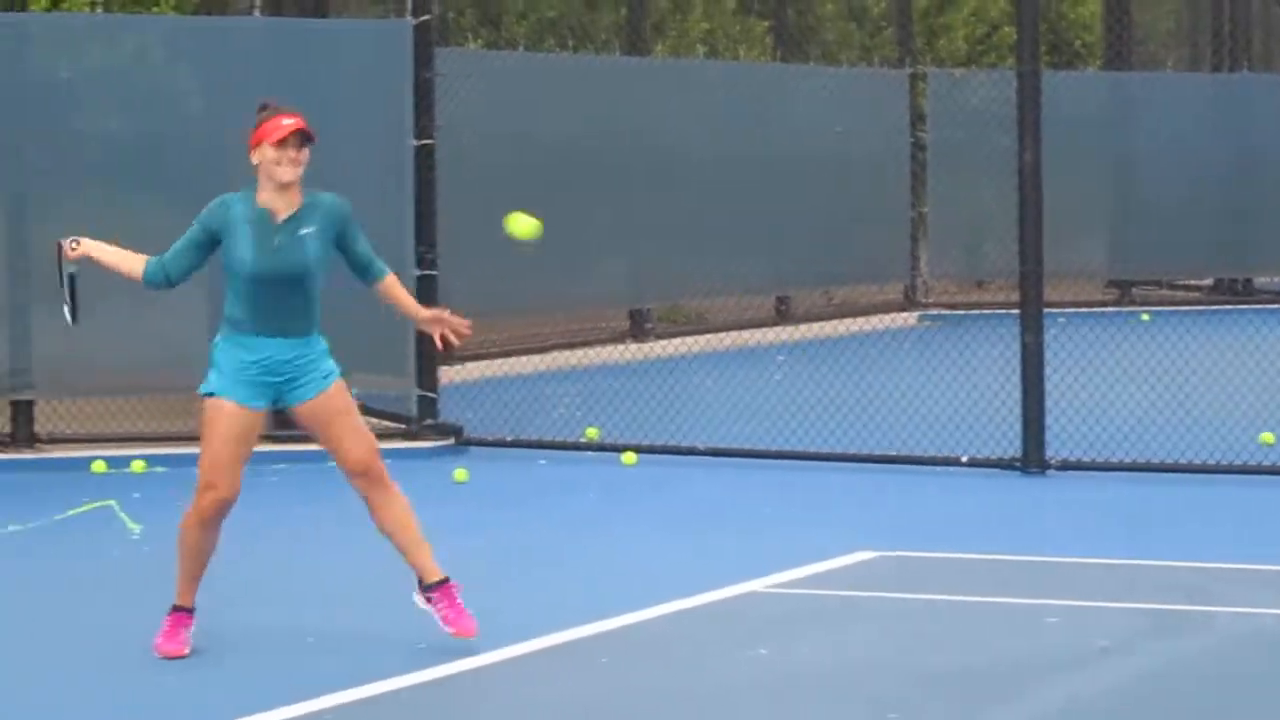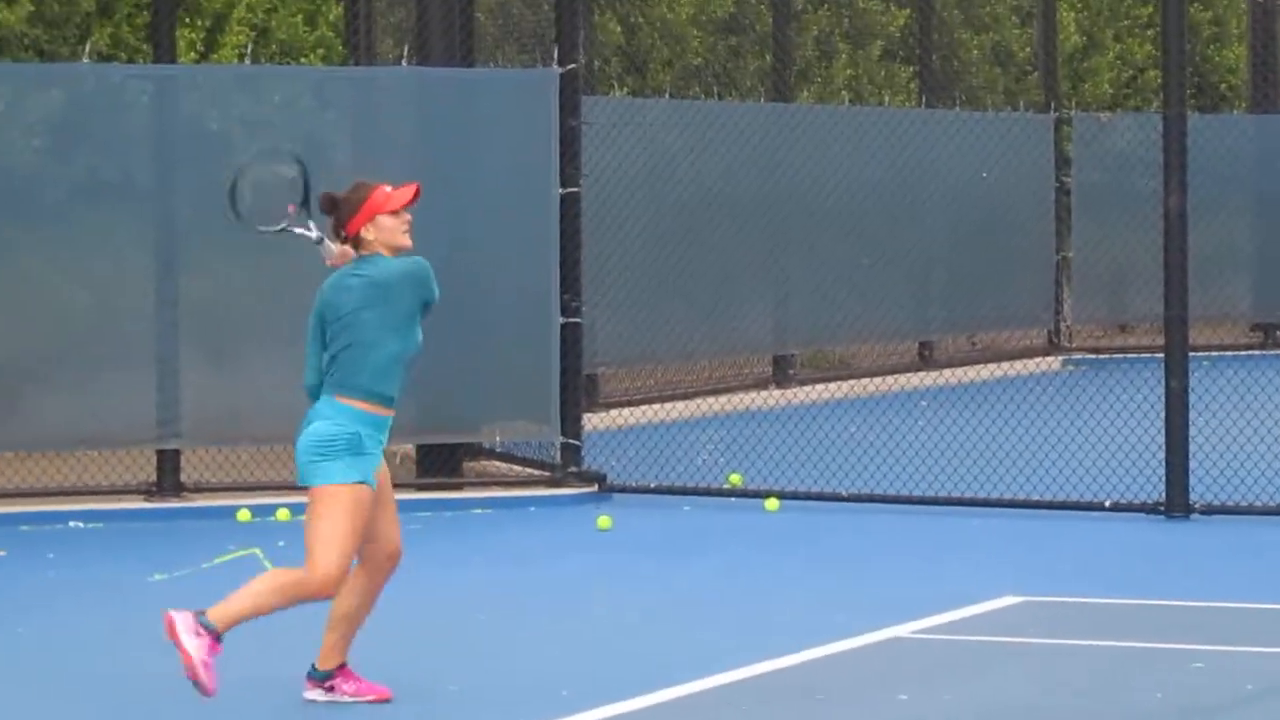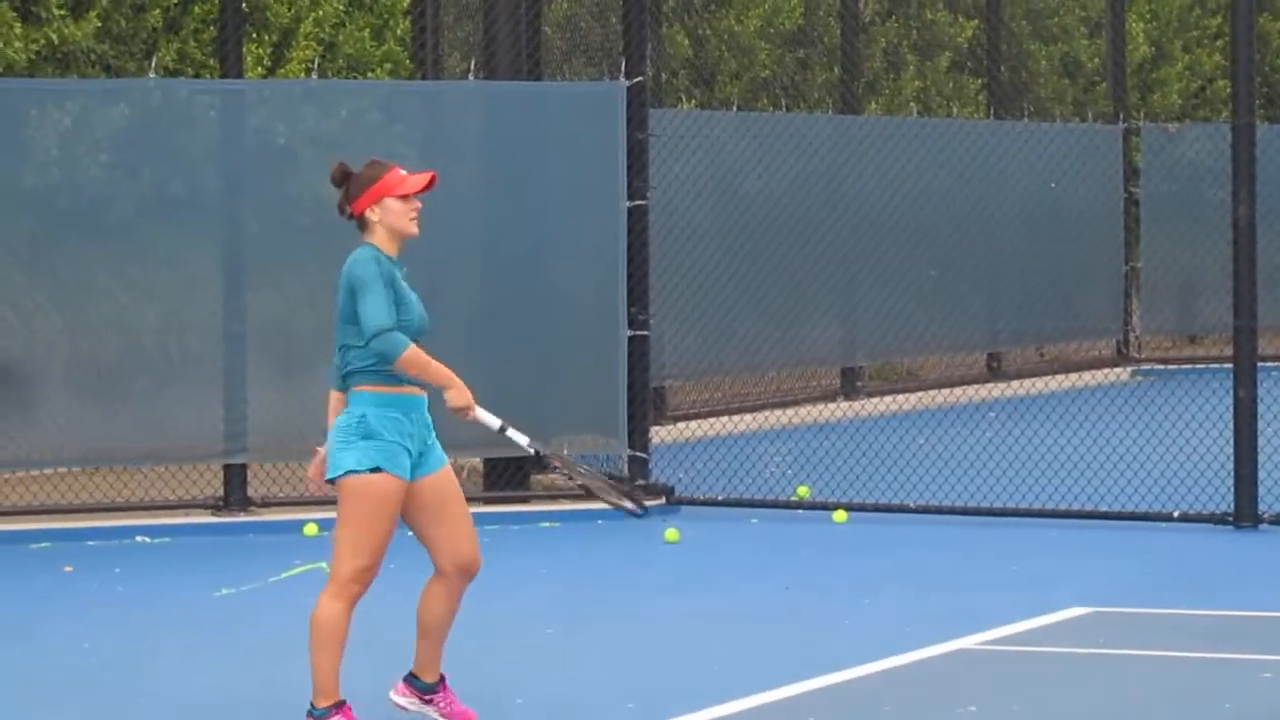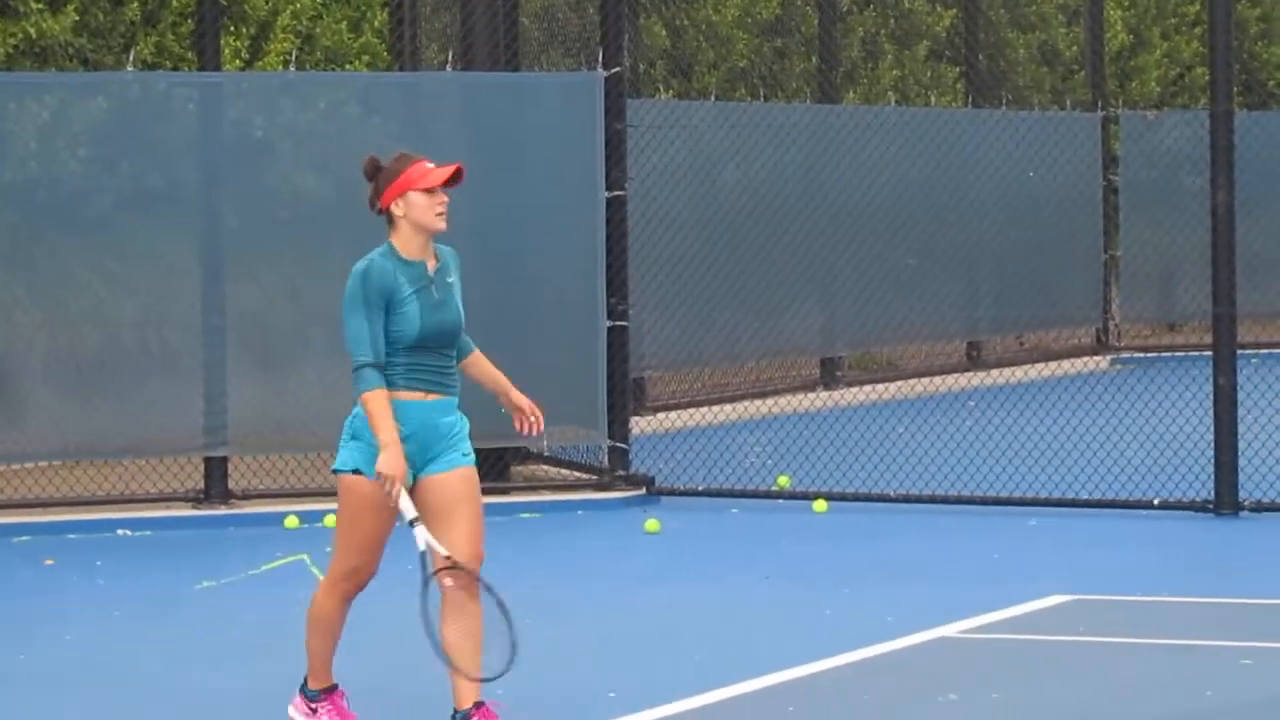
dt=0.5s
person 1, frame 1
left shoulder: (330, 212)
right shoulder: (226, 210)
left elbow: (371, 270)
right elbow: (162, 272)
left wrist: (421, 315)
right wrist: (93, 250)
left hip: (305, 361)
right hip: (239, 363)
left knee: (370, 473)
right knee: (214, 497)
left ankle: (435, 586)
right ankle: (181, 611)
person 1, frame 2
left shoulder: (333, 289)
right shoulder: (414, 273)
left elbow: (317, 378)
left hip: (355, 435)
right hip: (348, 439)
left knee: (383, 555)
right knee: (323, 576)
left ankle: (329, 672)
right ankle: (204, 626)
person 1, frame 3
left shoulder: (380, 269)
right shoulder: (366, 264)
left elbow: (348, 362)
right elbow: (384, 342)
left wrist: (334, 438)
right wrist: (451, 382)
left hip: (412, 427)
right hip: (375, 429)
left knee: (460, 562)
right knee: (350, 578)
person 1, frame 4
left shoulder: (449, 263)
right shoulder: (370, 276)
right elbow: (368, 371)
left wrist: (509, 393)
right wrist: (388, 445)
left hip: (446, 431)
right hip: (385, 434)
left knee: (465, 572)
right knee: (351, 577)
